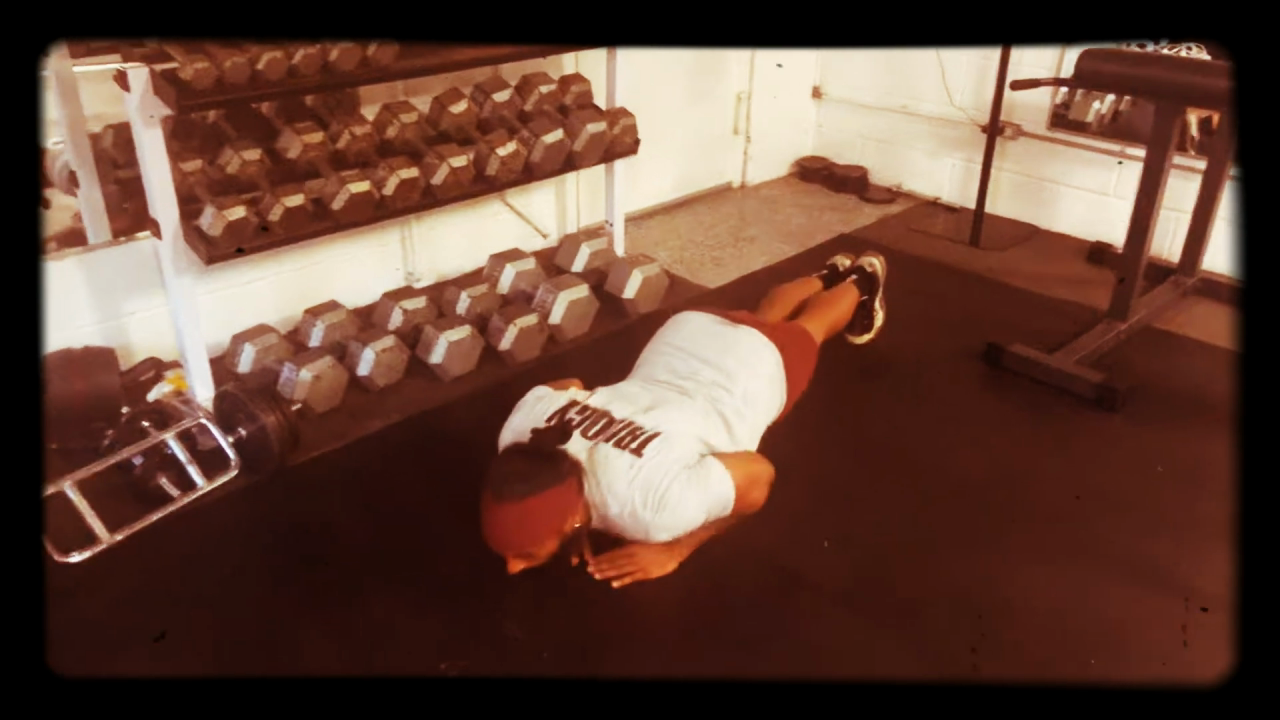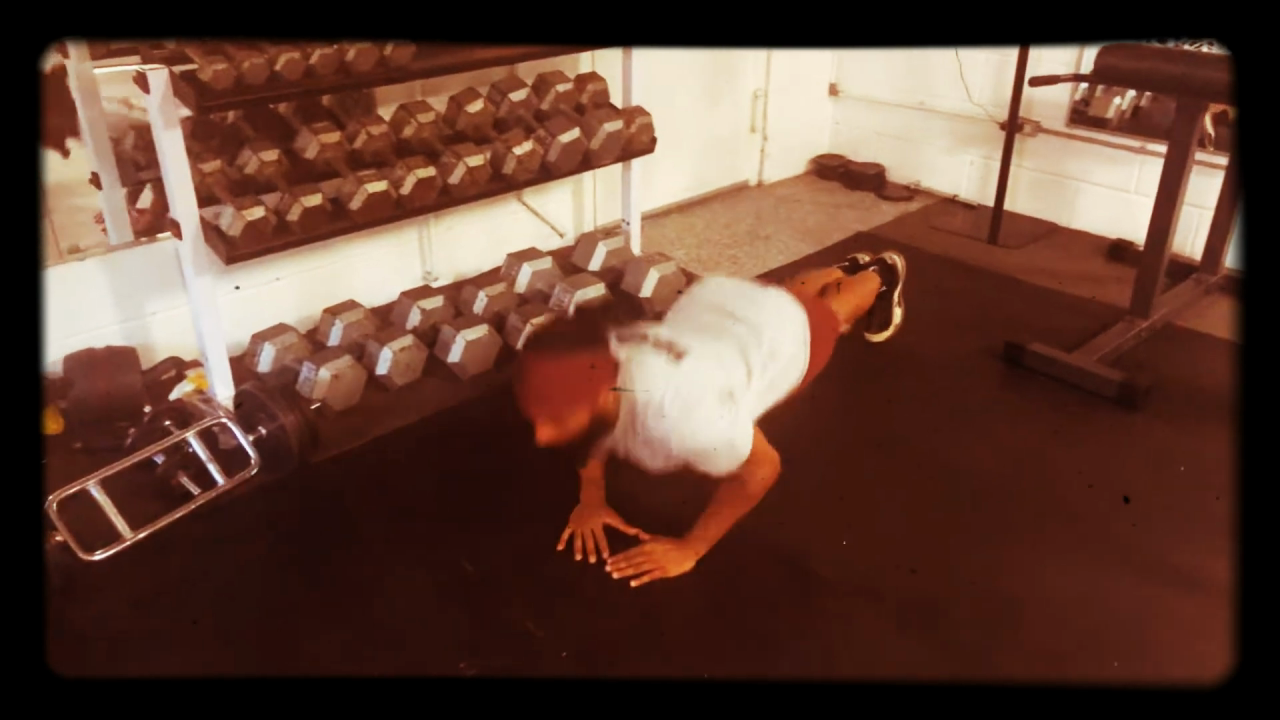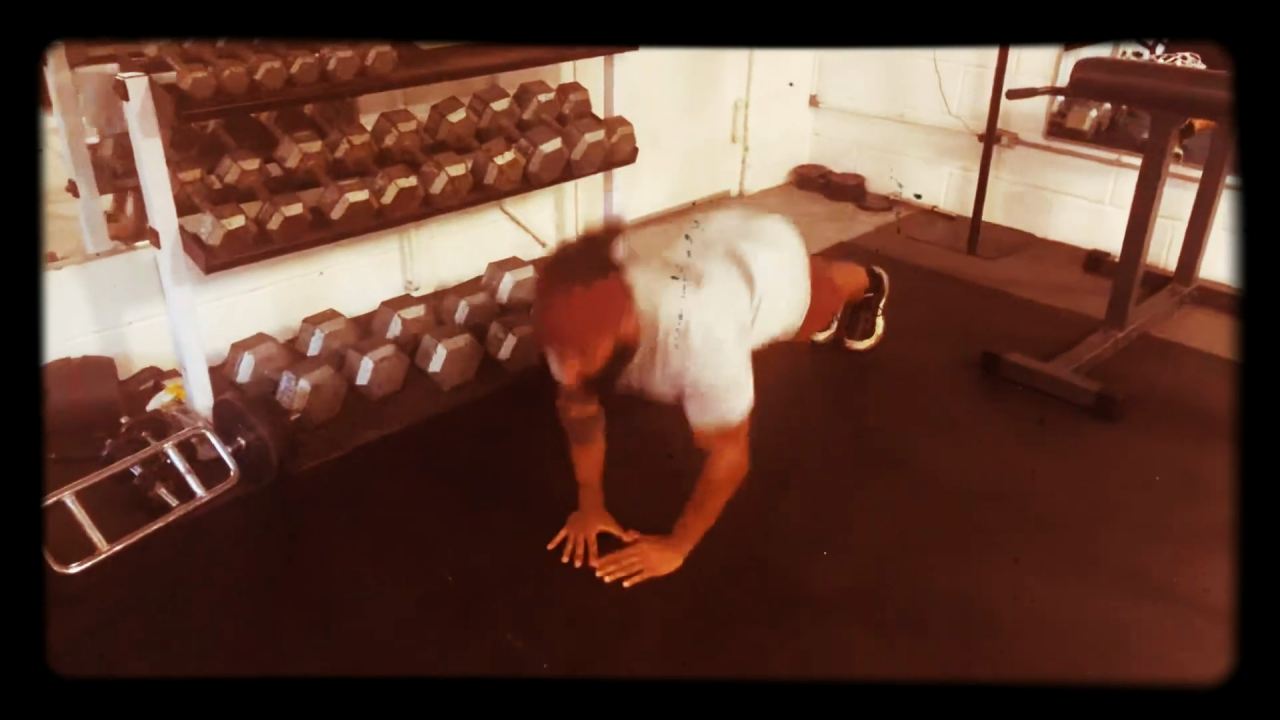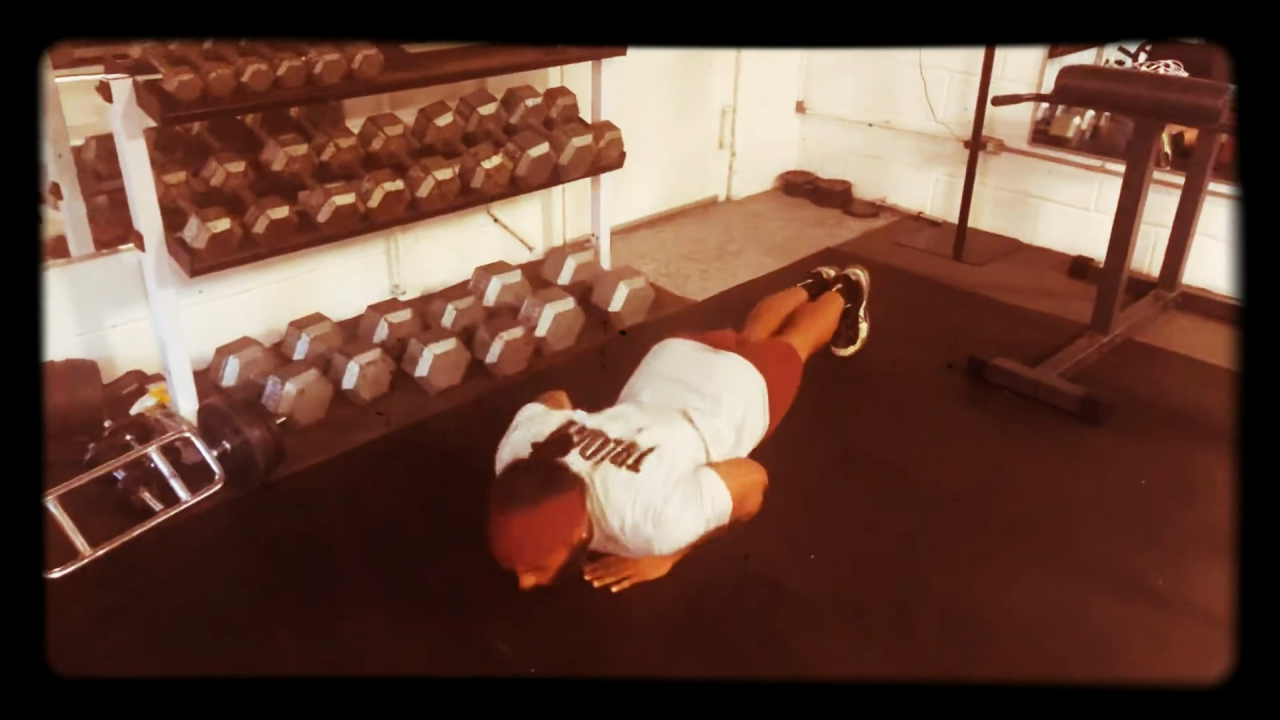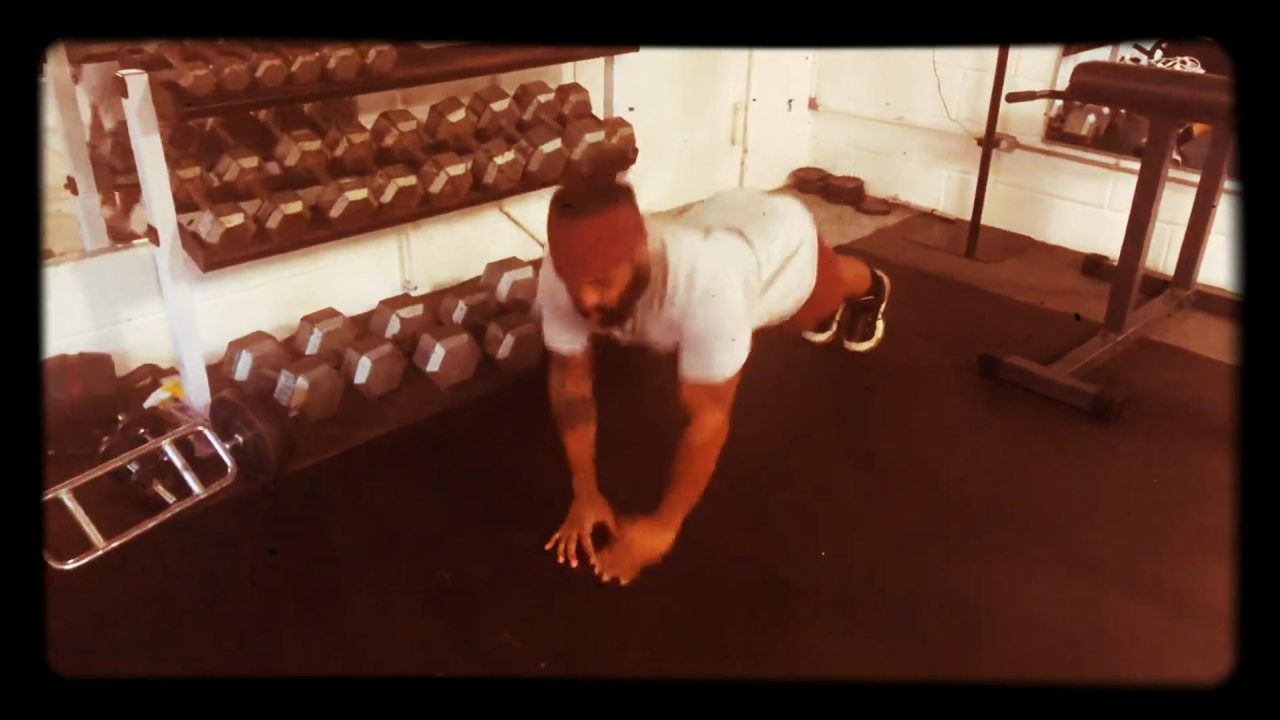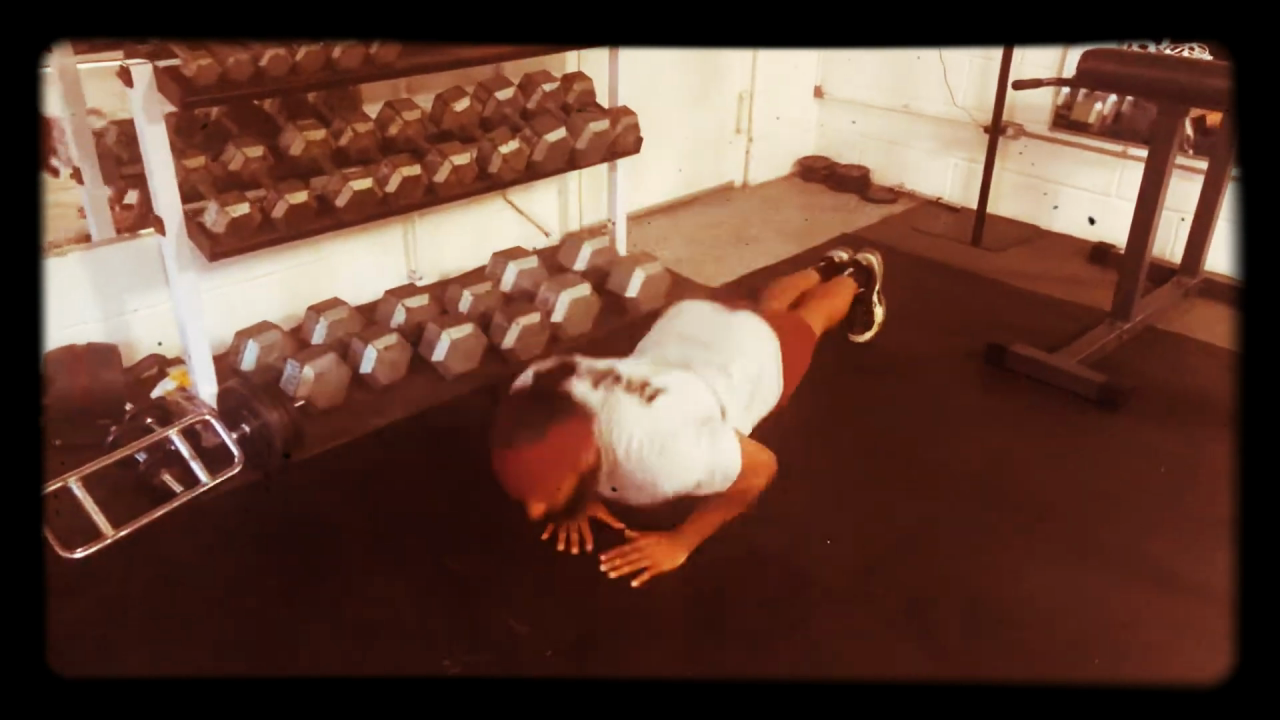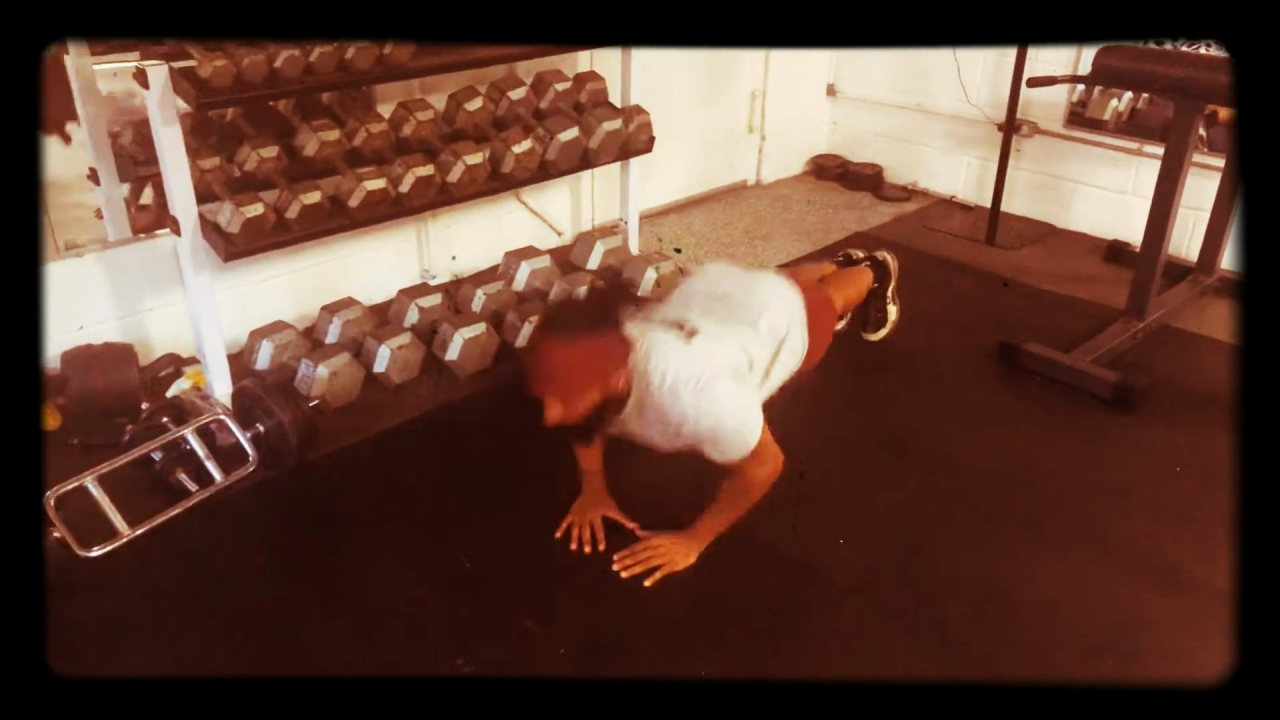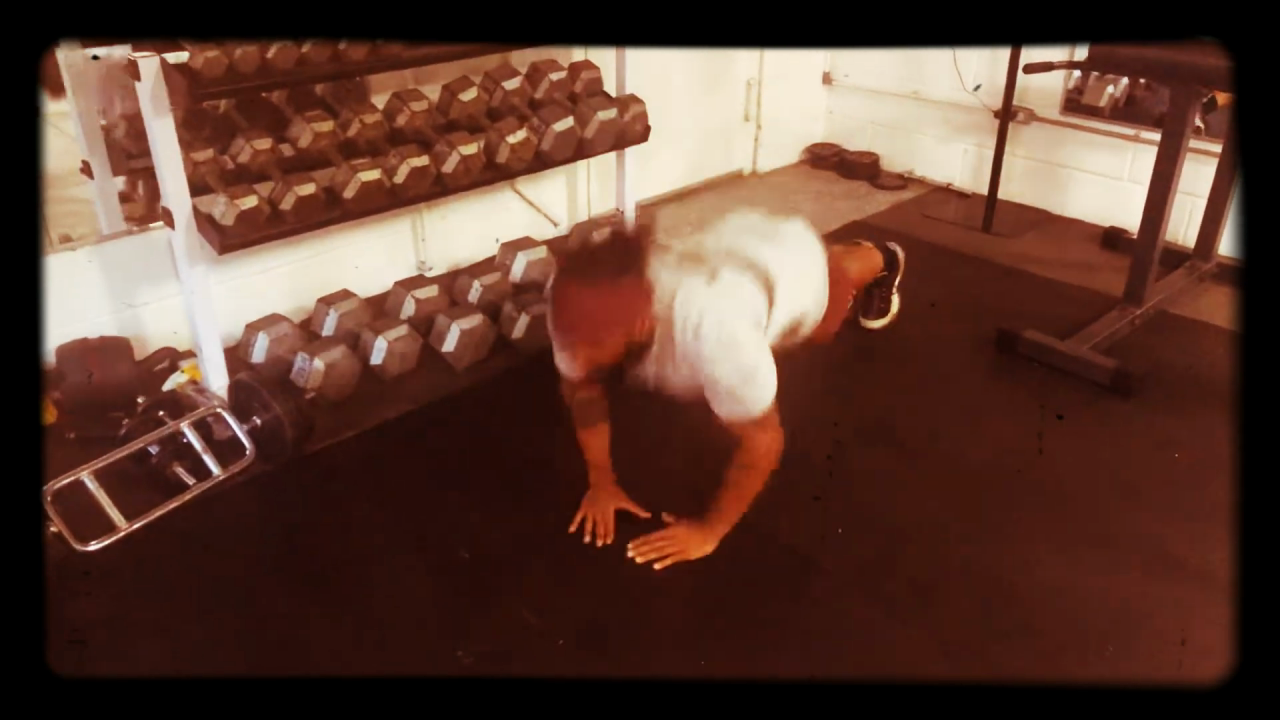
dt=0.5s
person 1, frame 1
left shoulder: (651, 504)
right shoulder: (524, 433)
left elbow: (758, 476)
left wrist: (673, 552)
left hip: (759, 365)
right hip: (688, 334)
left knee: (804, 329)
right knee: (765, 317)
left ankle: (862, 279)
right ankle: (830, 273)
person 1, frame 2
left shoulder: (680, 419)
left elbow: (764, 467)
left wrist: (690, 548)
right wrist: (591, 500)
left hip: (782, 333)
right hip: (707, 301)
left knee: (829, 312)
left ankle: (882, 272)
right ankle: (849, 267)
person 1, frame 3
left shoulder: (697, 340)
right shoulder: (571, 319)
left elbow: (728, 454)
right elbow: (580, 399)
left wrist: (678, 545)
right wrist: (590, 503)
left hip: (780, 263)
left knee: (831, 289)
left ankle: (868, 281)
person 1, frame 4
left shoulder: (651, 520)
right shoulder: (519, 454)
left elbow: (753, 483)
left wrist: (666, 555)
left hip: (742, 385)
right hip: (672, 359)
left knee: (790, 344)
right knee: (753, 334)
left ankle: (847, 290)
right ankle: (814, 283)
person 1, frame 5
left shoulder: (703, 280)
right shoulder: (563, 276)
left elbow: (709, 418)
right elbow: (570, 380)
left wrist: (664, 527)
right wrist: (585, 498)
left hip: (789, 244)
left knee: (831, 289)
left ankle: (871, 286)
person 1, frame 6
left shoulder: (657, 461)
right shoulder: (539, 392)
left elbow: (761, 467)
left wrist: (681, 541)
right wrist: (574, 496)
left hip: (757, 353)
right hip: (683, 325)
left knee: (804, 320)
right knee: (768, 308)
left ankle: (859, 274)
right ankle: (828, 265)
person 1, frame 7
left shoulder: (690, 394)
right shoulder: (555, 353)
left elbow: (766, 463)
left wrist: (695, 538)
right wrist: (593, 490)
left hip: (779, 312)
right hip: (713, 287)
left knee: (828, 302)
left ankle: (874, 269)
right ankle: (843, 260)
person 1, frame 8
left shoulder: (713, 337)
right shoulder: (573, 302)
left elbow: (764, 440)
right elbow: (581, 386)
left wrist: (711, 528)
right wrist: (601, 480)
left hip: (797, 258)
right hip: (734, 244)
left knee: (848, 271)
left ankle: (884, 259)
right ankle: (838, 250)
